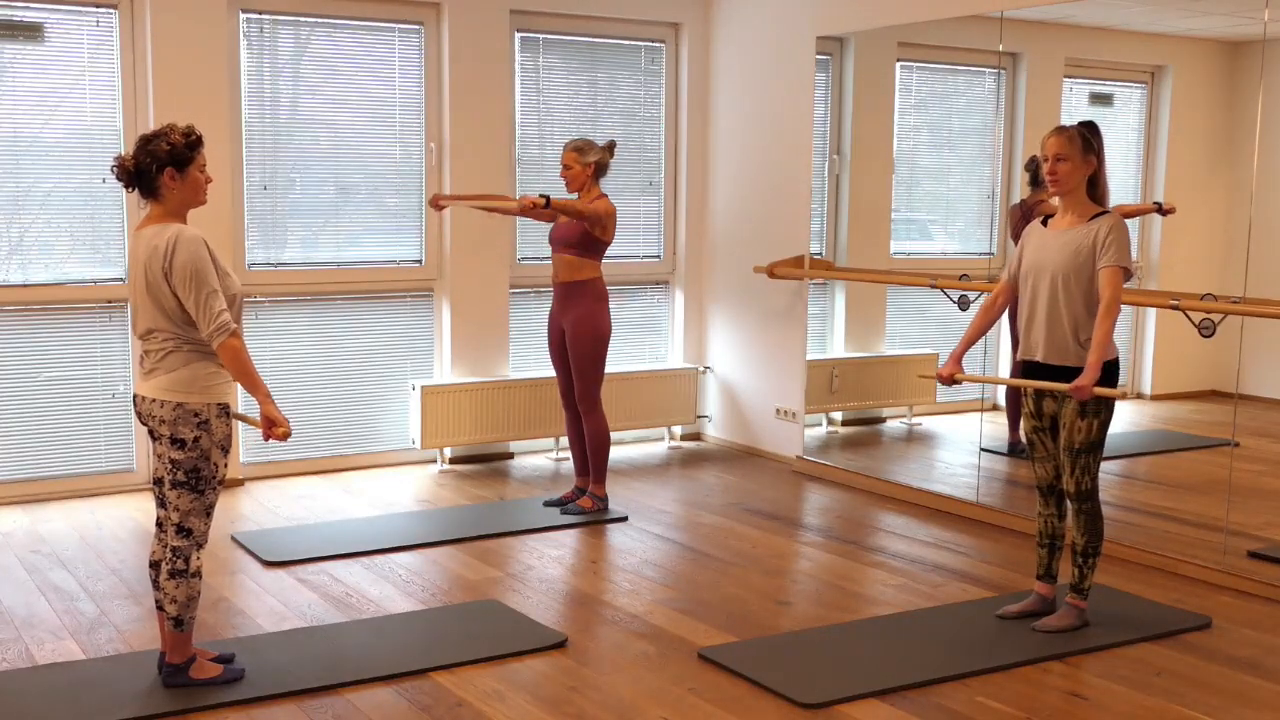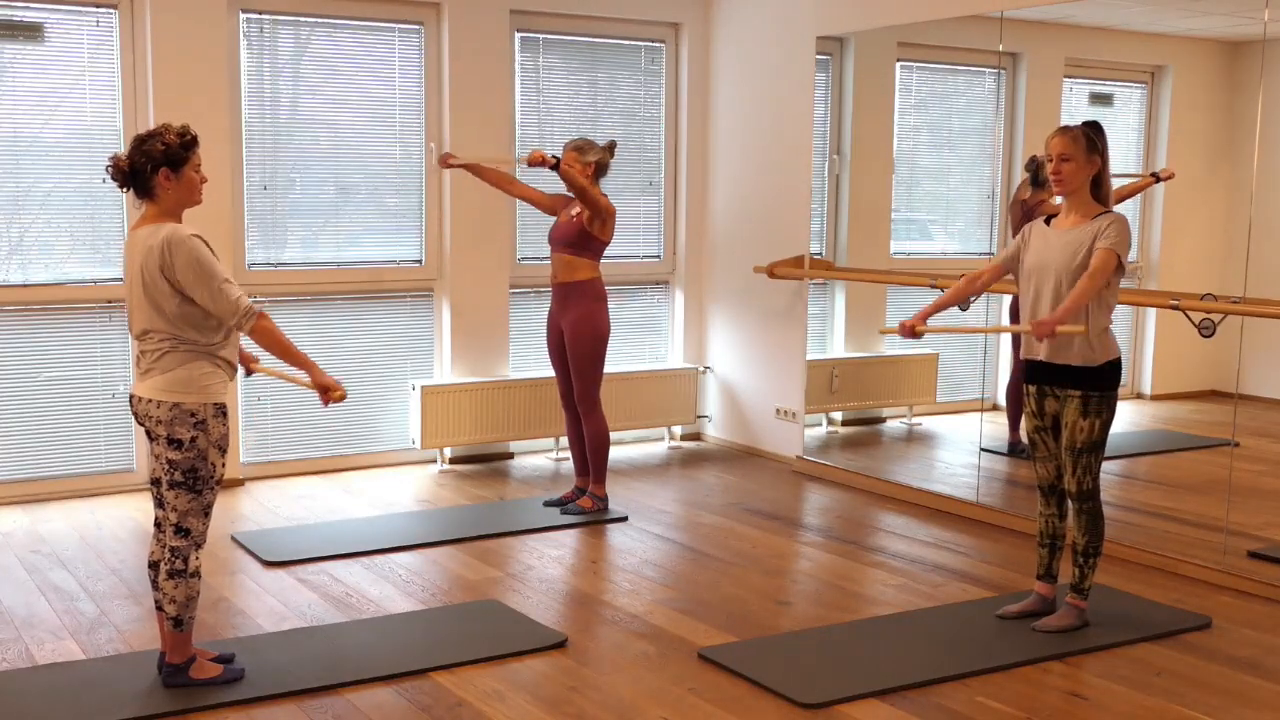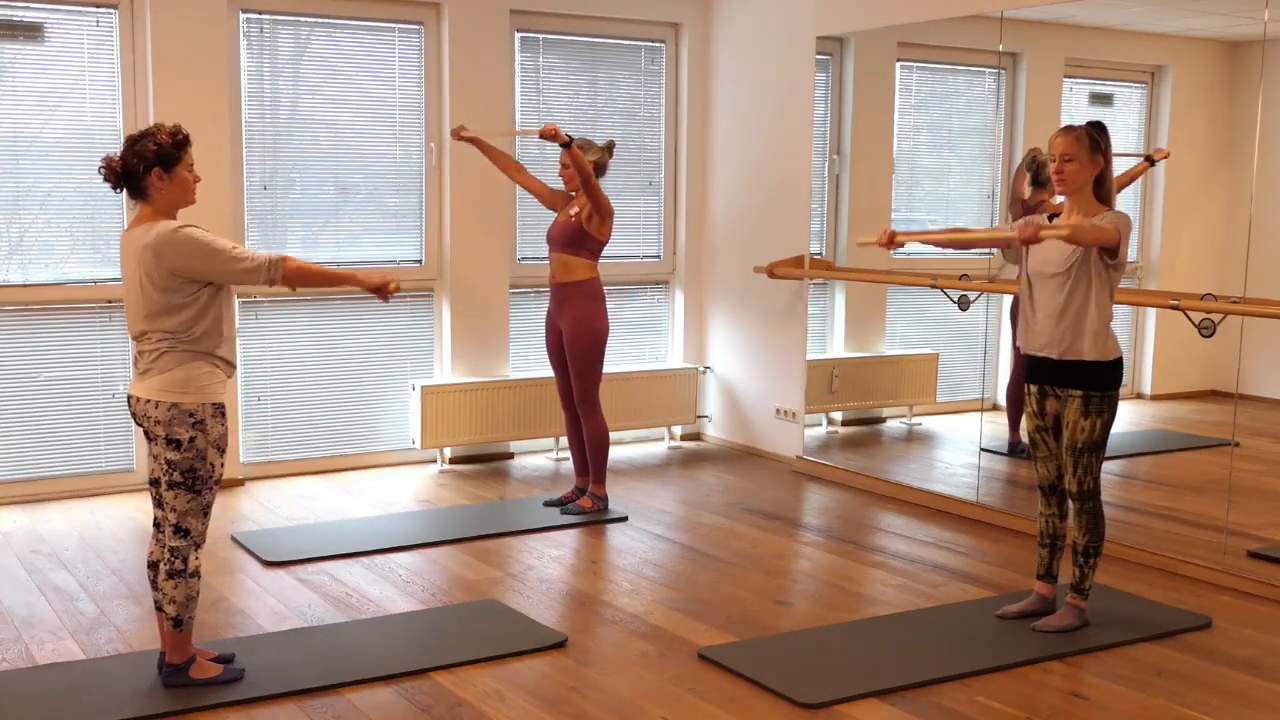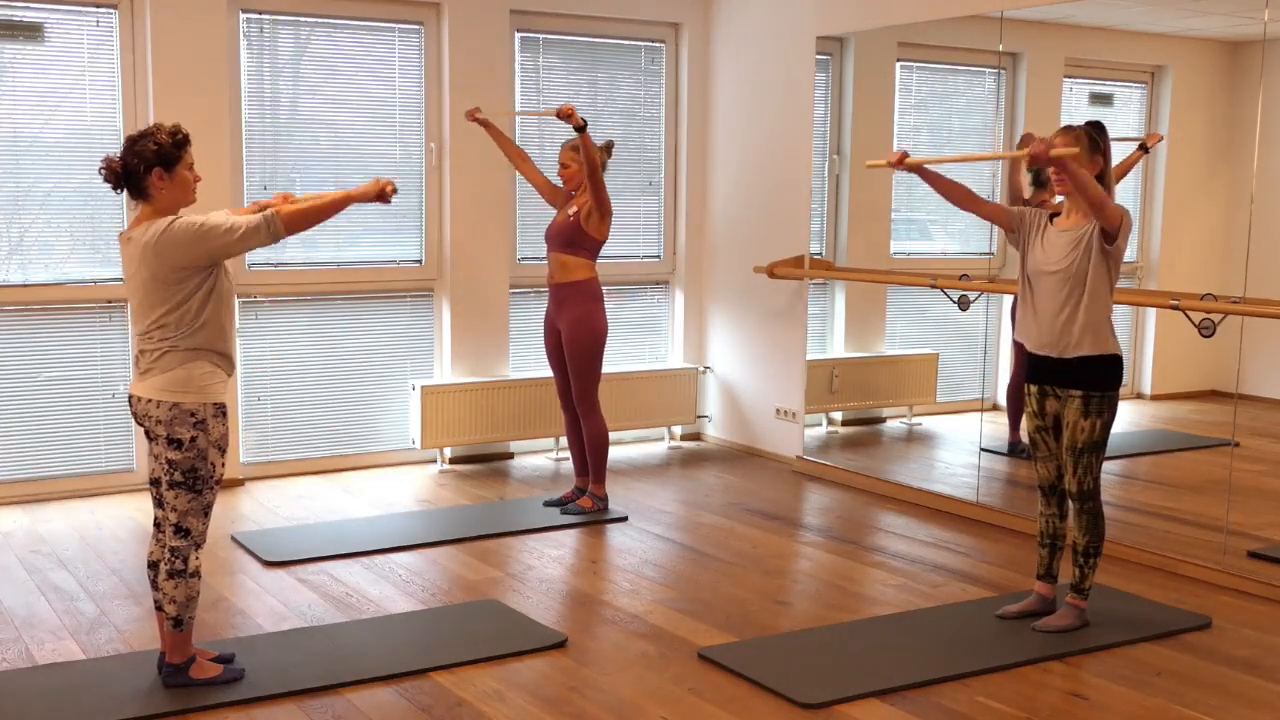
dt=0.4s
person 1, frame 1
left shoulder: (145, 236)
right shoulder: (182, 241)
right elbow: (218, 332)
right wrist: (264, 398)
left hip: (158, 395)
right hip: (191, 402)
left knee: (172, 531)
right knee: (186, 534)
left ankle: (175, 648)
right ankle: (179, 661)
person 1, frame 2
left shoulder: (142, 236)
right shoulder: (176, 241)
right elbow: (243, 313)
left wrist: (232, 351)
right wrist: (311, 370)
left hip: (157, 395)
right hip: (187, 402)
left knee: (171, 531)
right knee: (185, 534)
left ankle: (175, 649)
right ankle: (179, 660)
person 1, frame 3
left shoulder: (140, 235)
right shoulder: (172, 239)
left elbow: (229, 268)
right elbow: (266, 268)
left wrist: (272, 272)
right wrist: (358, 278)
left hip: (157, 396)
right hip: (187, 402)
left knee: (171, 531)
right knee: (185, 535)
left ankle: (175, 649)
right ankle: (180, 660)
person 1, frame 4
left shoulder: (142, 233)
right shoulder: (174, 235)
left elbow: (227, 222)
right elbow: (271, 229)
left wrist: (266, 201)
right wrist: (358, 195)
left hip: (159, 396)
right hip: (188, 401)
left knee: (171, 531)
right knee: (185, 535)
left ankle: (176, 649)
right ankle: (181, 660)
person 2, frame 1
left shoulder: (1107, 228)
right shoulder: (1034, 231)
left elbow: (1109, 302)
right elbow: (1000, 298)
left wrist: (1093, 369)
right wrist: (958, 353)
left hip: (1083, 378)
right hip: (1036, 374)
left knee: (1080, 490)
right knee: (1047, 488)
left ankle: (1077, 602)
right ankle: (1044, 590)
person 2, frame 2
left shoulder: (1110, 226)
right shoulder: (1035, 230)
left elbow: (1095, 277)
right elbow: (984, 276)
left wrist: (1058, 316)
right wrist: (926, 313)
left hip: (1089, 373)
right hip: (1039, 371)
left knee: (1081, 489)
right knee: (1048, 487)
left ankle: (1078, 601)
right ankle: (1044, 590)
person 2, frame 3
left shoulder: (1113, 224)
right shoulder: (1035, 225)
left elbow: (1088, 236)
right elbow: (971, 240)
left wrist: (1047, 234)
right wrist: (908, 238)
left hip: (1091, 371)
right hip: (1040, 368)
left knee: (1082, 489)
right knee: (1049, 487)
left ankle: (1078, 601)
right ankle: (1043, 591)
person 2, frame 4
left shoulder: (1111, 224)
right shoulder: (1034, 224)
left elbow: (1094, 200)
right elbow: (973, 203)
left wrist: (1060, 162)
right wrist: (918, 170)
left hip: (1090, 370)
right hip: (1041, 367)
left knee: (1081, 488)
right knee: (1048, 487)
left ankle: (1077, 601)
right ankle: (1043, 591)
person 3, frame 1
left shoulder: (602, 208)
right shoulder: (565, 207)
left elbow: (578, 211)
right elbow: (508, 205)
left wrist: (542, 202)
right wrist: (456, 197)
left hip: (587, 307)
right hip: (561, 307)
left knee: (588, 403)
right knee: (570, 403)
left ankle: (598, 492)
right ankle: (581, 485)
person 3, frame 2
left shoulder: (601, 207)
right shoulder: (565, 205)
left elbow: (580, 186)
right elbow: (513, 186)
left wrist: (552, 163)
right wrist: (466, 165)
left hip: (586, 307)
right hip: (560, 307)
left knee: (587, 403)
right knee: (569, 402)
left ankle: (598, 492)
right ankle: (581, 485)
person 3, frame 3
left shoulder: (599, 208)
right shoulder: (564, 203)
left elbow: (588, 177)
right elbow: (517, 172)
left wrist: (564, 141)
right wrist: (475, 141)
left hip: (585, 308)
right hip: (558, 308)
left knee: (587, 403)
right knee: (569, 404)
left ankle: (598, 492)
right ankle: (582, 485)
person 3, frame 4
left shoulder: (598, 206)
right shoulder: (564, 203)
left elbow: (594, 167)
right elbow: (523, 163)
left wrist: (579, 126)
right wrist: (487, 126)
left hip: (583, 308)
right hip: (557, 308)
left knee: (586, 403)
right knee: (568, 403)
left ankle: (598, 492)
right ankle: (581, 484)
person 4, frame 1
left shoulder: (1016, 211)
right shoulder: (1053, 213)
right elbow: (1112, 214)
right wrist: (1155, 207)
left hip: (1020, 300)
left knee: (1019, 370)
left ankle: (1014, 438)
person 4, frame 2
left shoulder: (1017, 209)
right shoulder: (1057, 214)
left elbow: (1023, 190)
right elbow: (1113, 198)
left wrist: (1029, 178)
right wrist: (1155, 178)
left hip: (1022, 302)
left knee: (1020, 371)
left ankle: (1014, 439)
person 4, frame 3
left shoulder: (1018, 208)
right shoulder: (1058, 213)
left elbow: (1018, 179)
right elbow: (1112, 188)
left wrist: (1028, 158)
right wrist: (1150, 160)
left hip: (1023, 301)
left knee: (1020, 371)
left ankle: (1014, 438)
person 4, frame 4
left shoulder: (1019, 206)
right shoulder: (1061, 212)
left elbow: (1015, 174)
right elbow: (1109, 180)
left wrist: (1022, 146)
right wrist: (1144, 148)
left hip: (1023, 300)
left knee: (1020, 371)
left ankle: (1014, 438)
